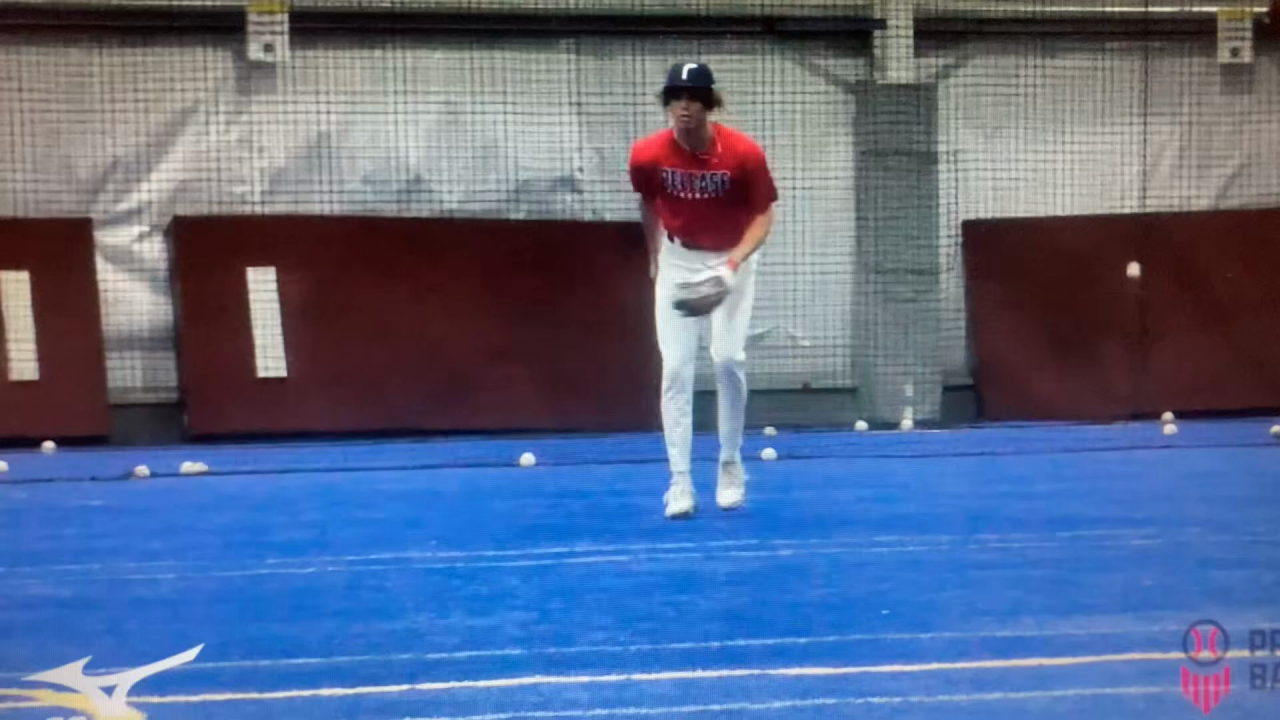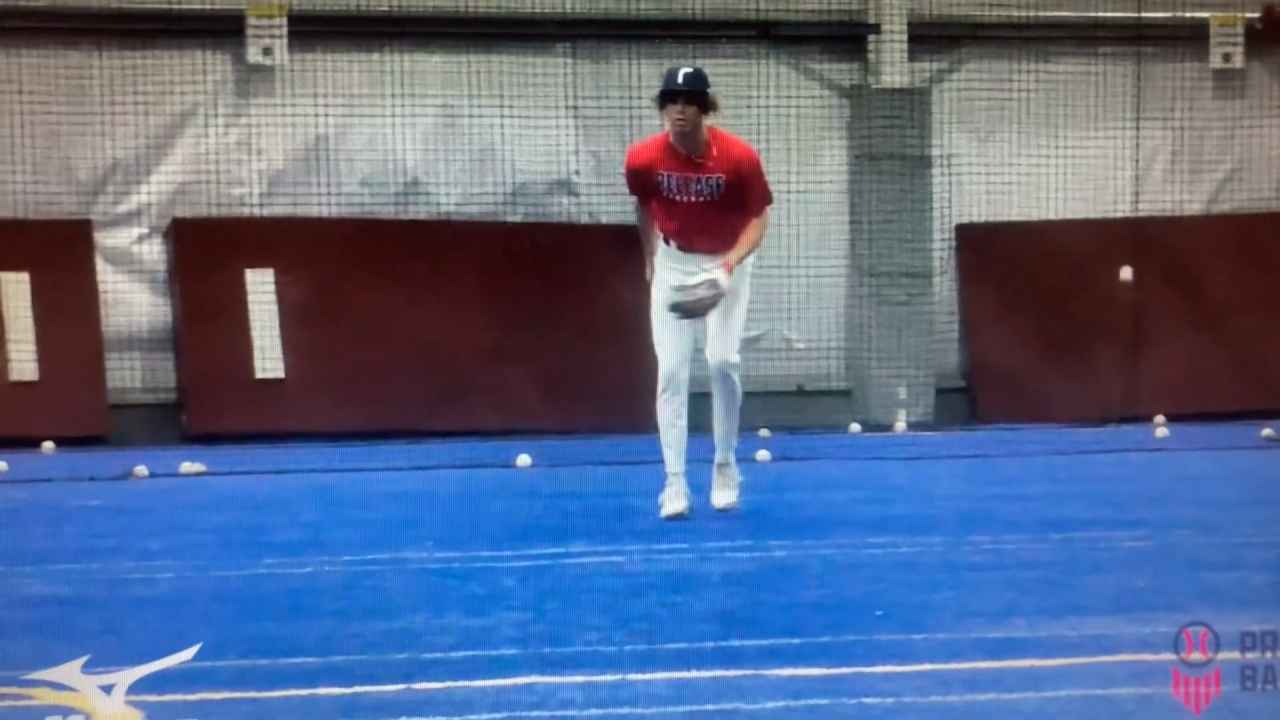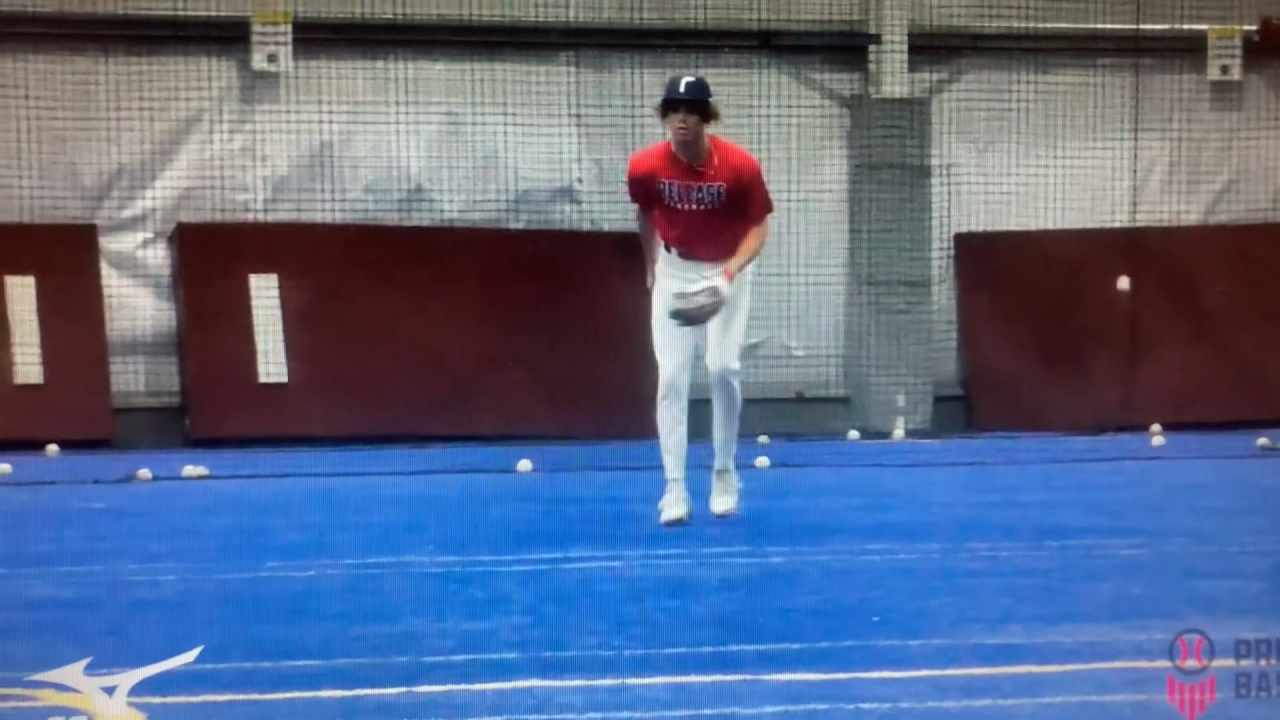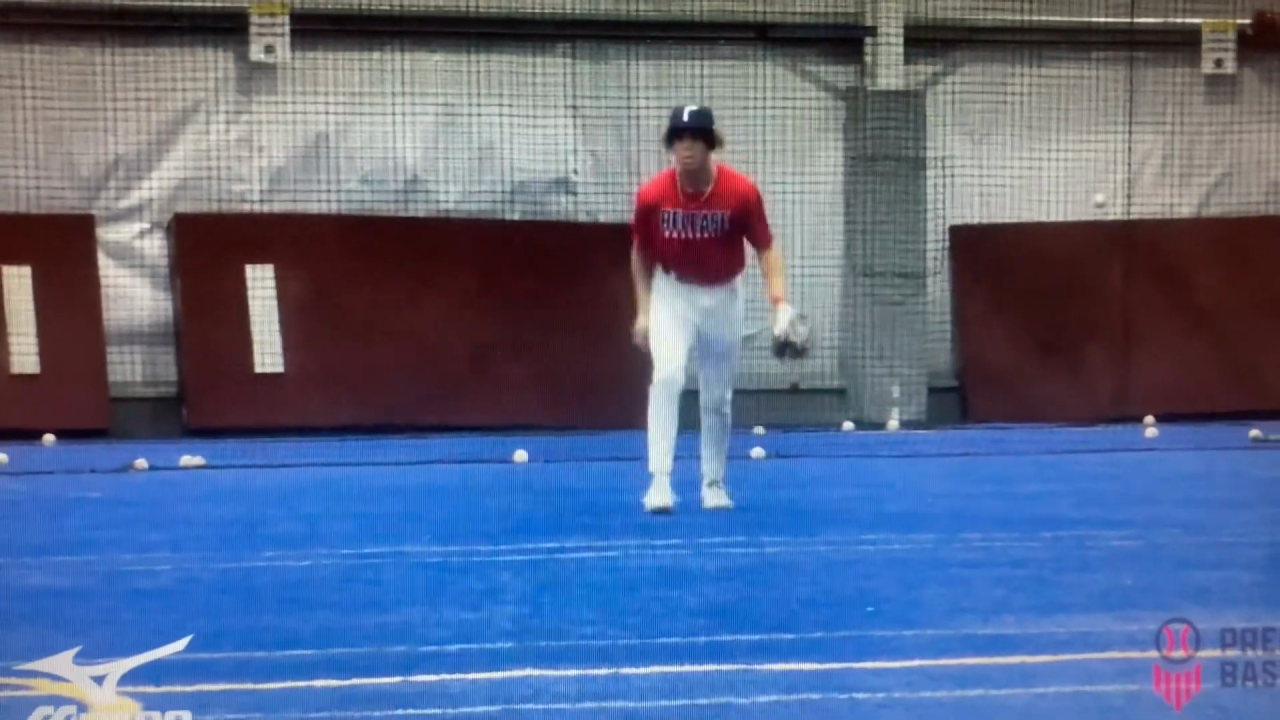
dt=0.4s
person 1, frame 1
left shoulder: (745, 152)
right shoulder: (647, 154)
left elbow: (763, 215)
left wrist: (733, 264)
right wrist: (656, 258)
left hip: (732, 261)
right hip: (677, 261)
left knee: (728, 360)
right knee: (676, 368)
left ankle: (731, 466)
right ankle: (680, 481)
person 1, frame 2
left shoulder: (739, 156)
right shoulder: (642, 158)
left elbow: (757, 219)
left wrist: (727, 267)
right wrist: (650, 261)
left hip: (727, 263)
right hip: (672, 264)
left knee: (722, 361)
right knee: (671, 371)
left ankle: (725, 467)
right ankle: (675, 482)
person 1, frame 3
left shoulder: (741, 165)
right shoulder: (644, 166)
left elbow: (758, 227)
left wrist: (727, 275)
right wrist: (652, 268)
left hip: (728, 271)
right hip: (674, 271)
left knee: (722, 369)
right knee: (672, 379)
left ankle: (724, 474)
right ankle: (674, 489)
person 1, frame 4
left shoulder: (742, 191)
right shoulder: (651, 194)
left elbow: (764, 247)
right elbow: (640, 252)
left wrist: (778, 299)
right wrist: (643, 310)
left hip: (722, 297)
right hip: (671, 294)
left knee: (716, 399)
right knee: (667, 376)
left ankle: (714, 482)
right ankle: (660, 484)
